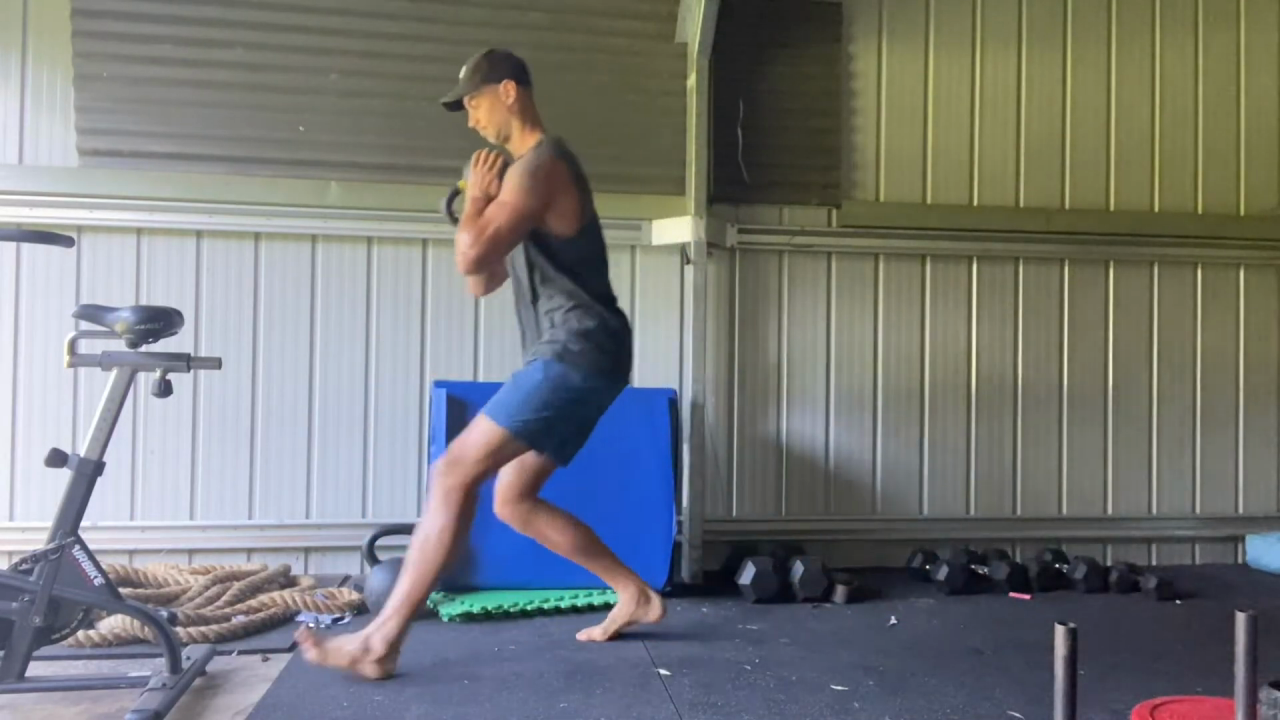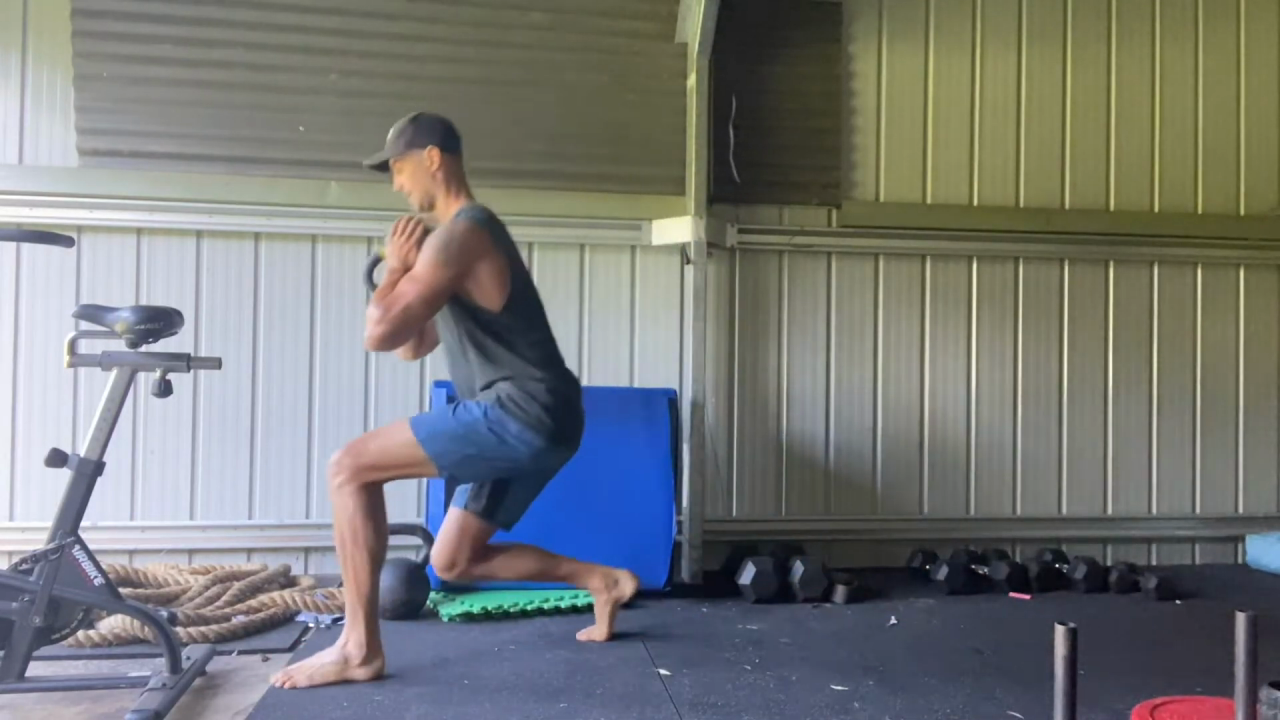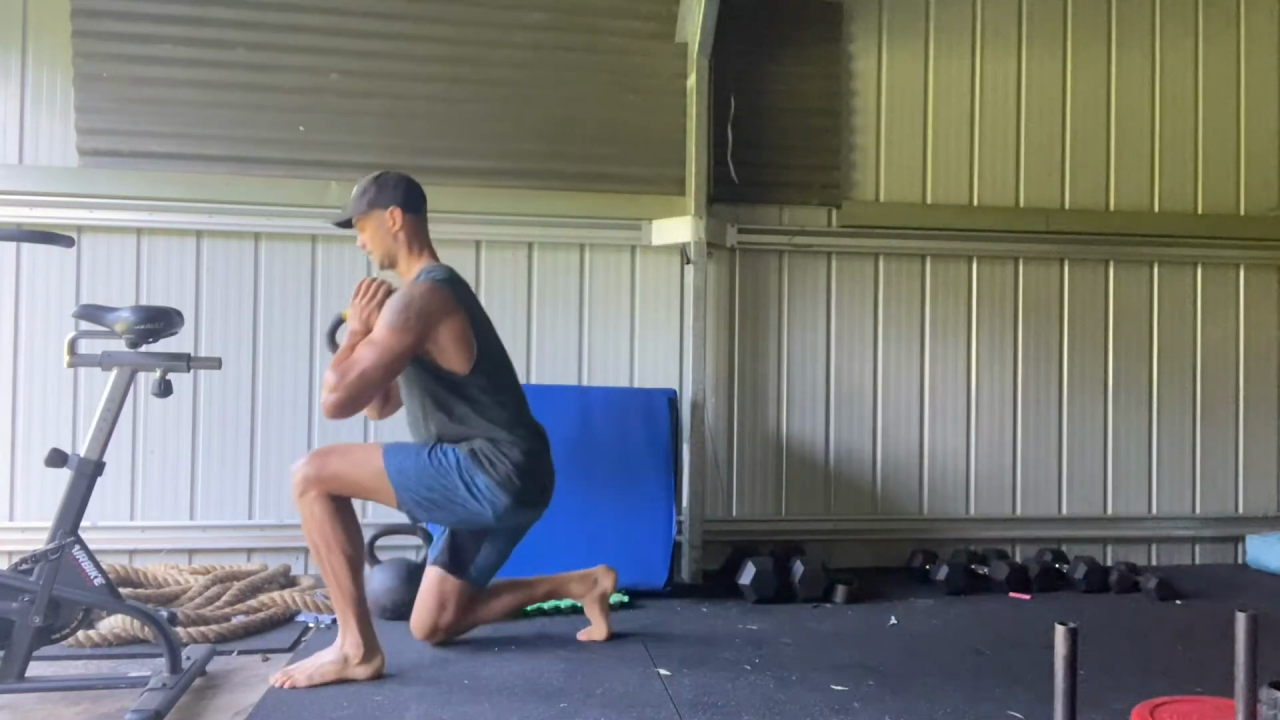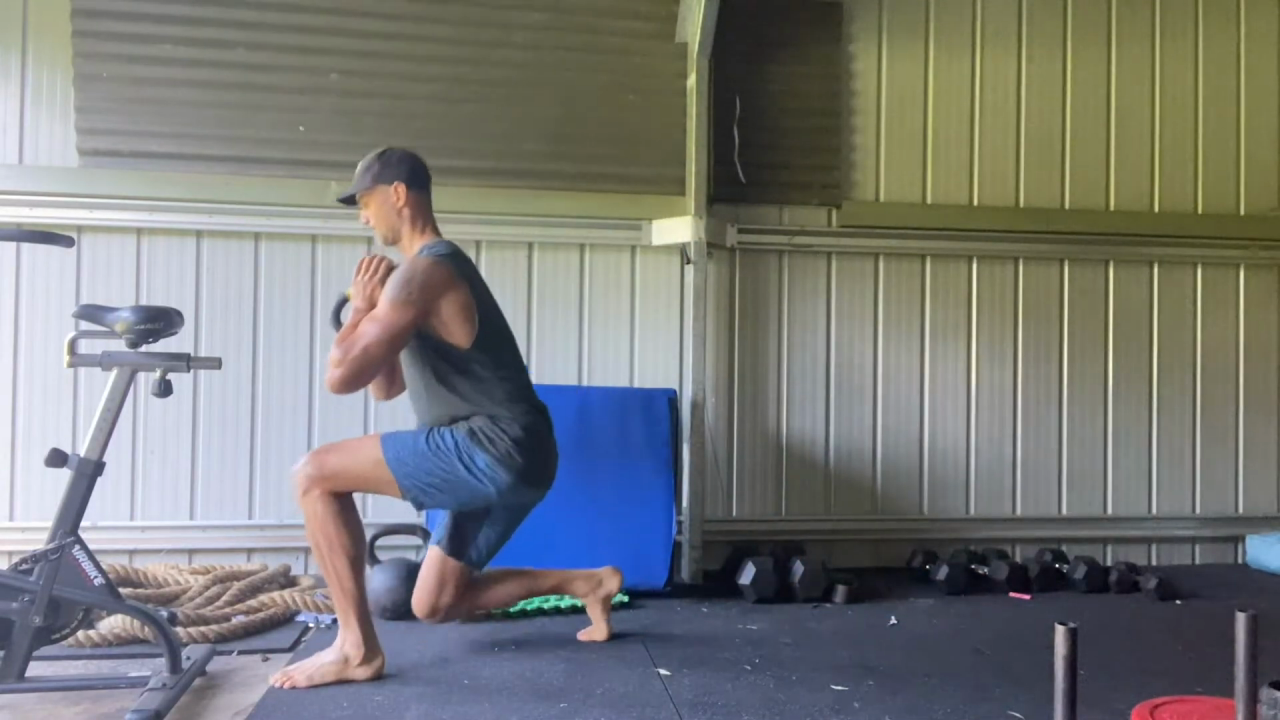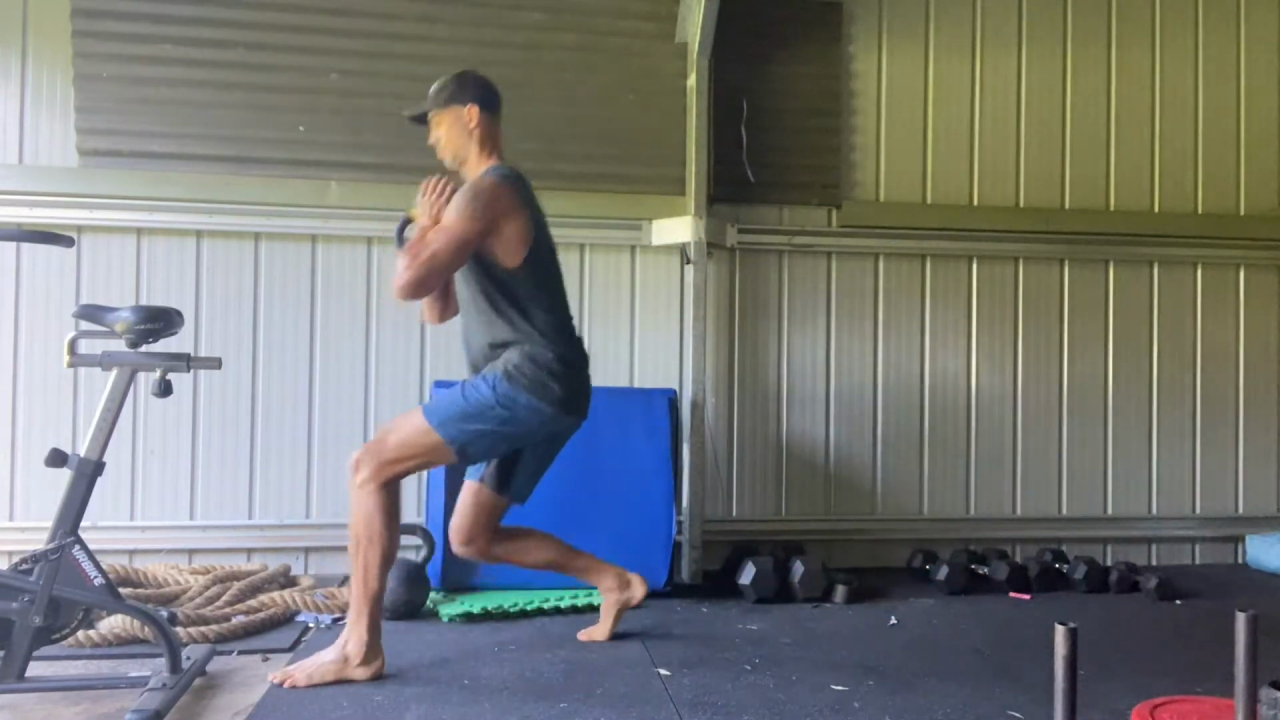
dt=0.3s
person 1, frame 1
left shoulder: (540, 165)
right shoulder: (526, 170)
left elbow: (472, 256)
right elbow: (483, 281)
left wrist: (477, 200)
right wrist: (481, 205)
left hip: (578, 351)
right hip: (576, 357)
left knee: (453, 472)
right knee: (513, 498)
left ankle: (378, 641)
right ankle: (637, 595)
person 1, frame 2
left shoulder: (460, 235)
right shoulder: (459, 236)
left elbow: (381, 333)
right elbow: (415, 345)
left wrist: (396, 269)
right wrist: (408, 272)
left hip: (525, 415)
right hip: (529, 422)
left knee: (350, 464)
right knee: (453, 559)
left ankle: (358, 648)
right ankle: (603, 580)
person 1, frame 3
left shoulder: (420, 298)
right shoulder: (429, 293)
left elbow: (337, 398)
right elbow: (382, 404)
left wrist: (356, 331)
right wrist: (369, 332)
left hip: (496, 473)
right hip: (501, 477)
left knee: (312, 476)
right knee: (434, 625)
left ankle: (355, 649)
right ankle: (586, 584)
person 1, frame 4
left shoulder: (421, 272)
right shoulder: (429, 271)
left elbow: (341, 375)
right elbow: (386, 386)
left wrist: (361, 310)
right wrist: (374, 316)
left hip: (495, 448)
right hip: (508, 455)
left knee: (315, 473)
right knee: (435, 604)
left ankle: (357, 649)
right ankle: (590, 584)
person 1, frame 5
left shoulder: (488, 188)
right shoulder: (483, 196)
left elbow: (408, 283)
right elbow: (439, 309)
left wrist: (427, 225)
right wrist: (435, 234)
left hip: (529, 380)
right hip: (542, 391)
left knee: (373, 465)
right knee: (472, 538)
left ankle: (359, 649)
right ankle: (614, 582)
